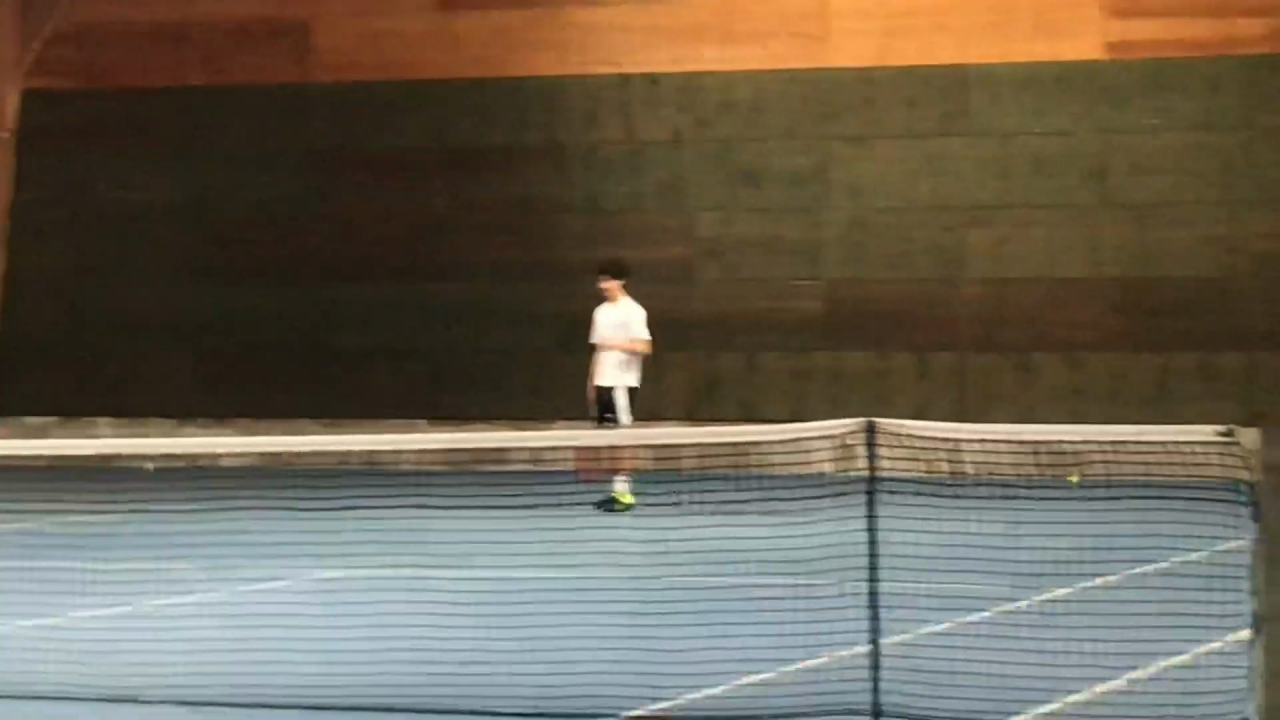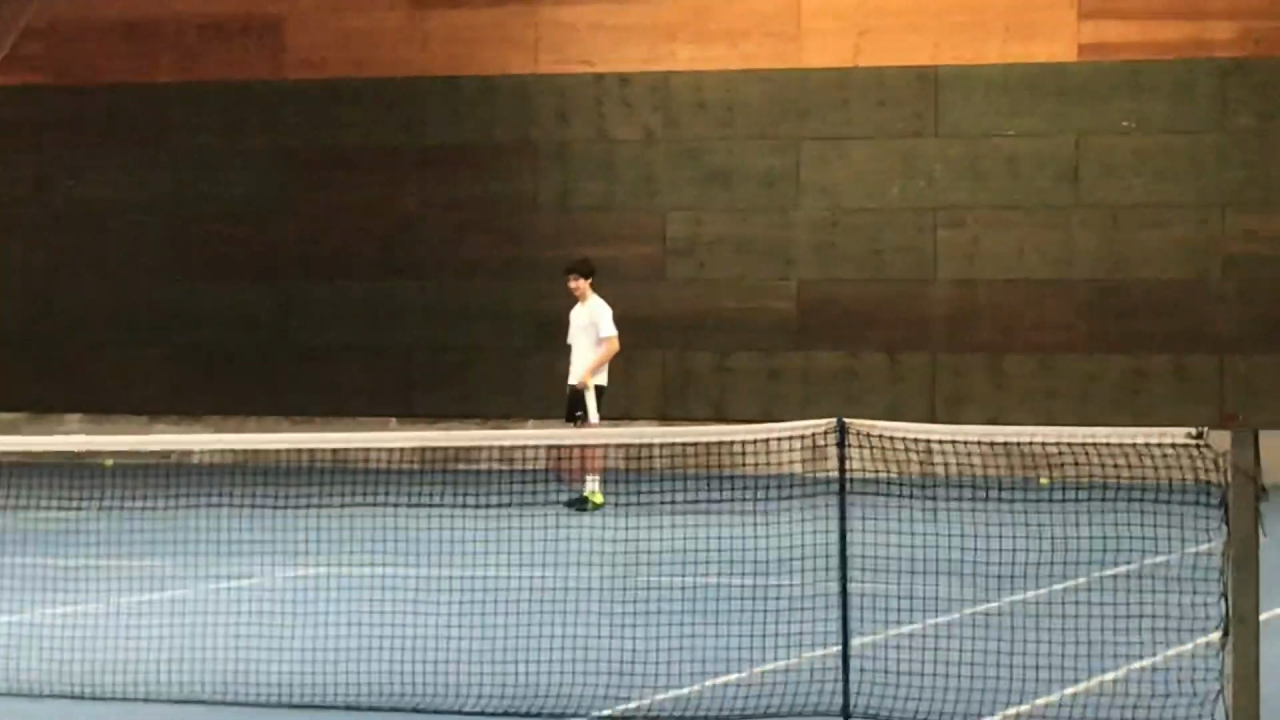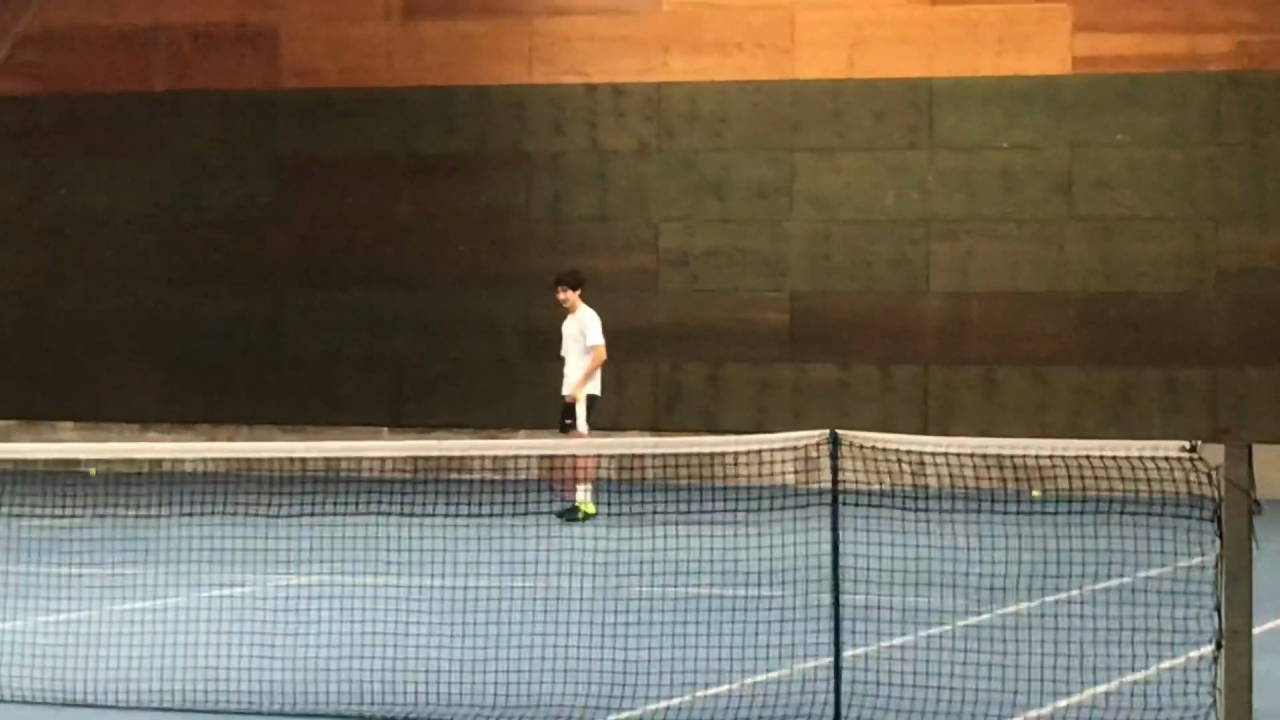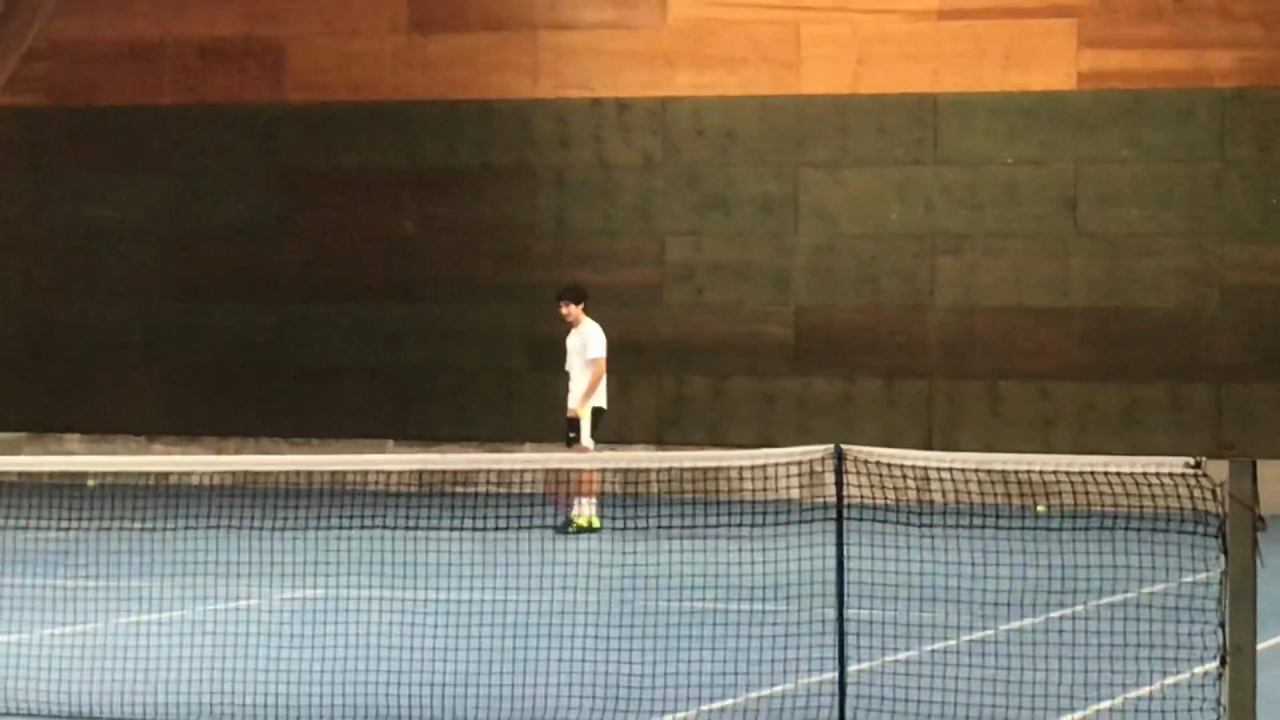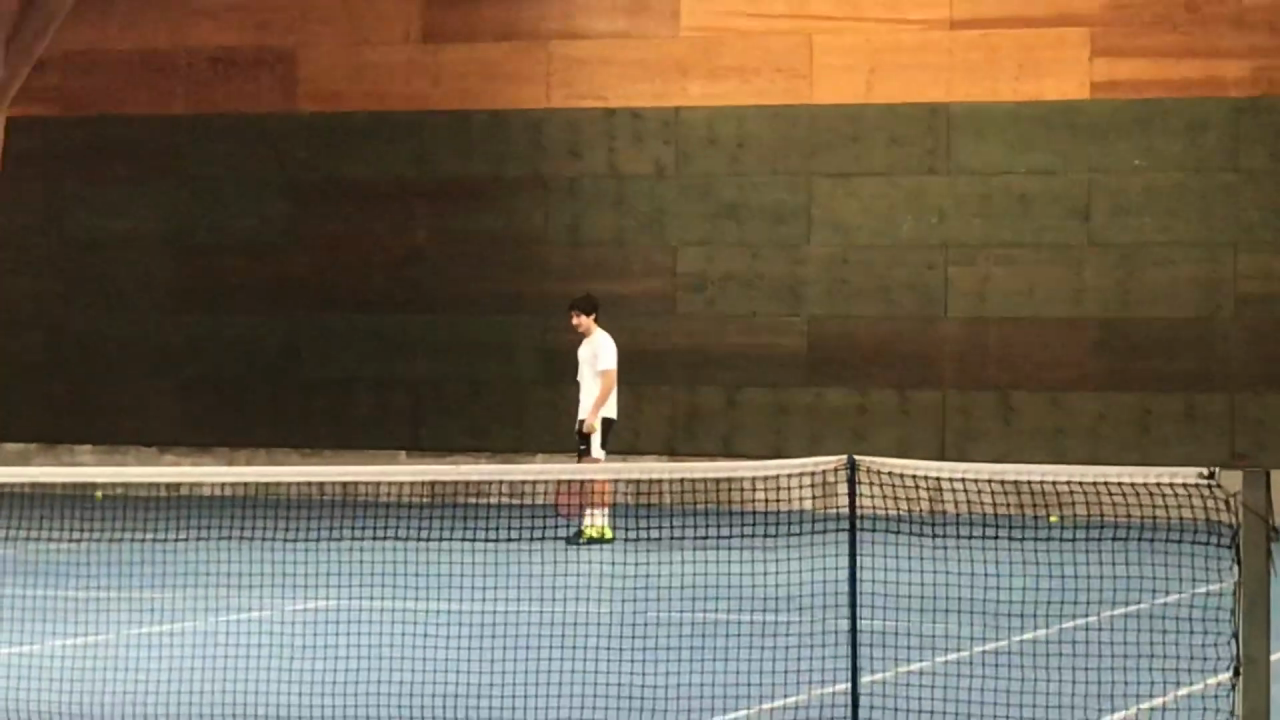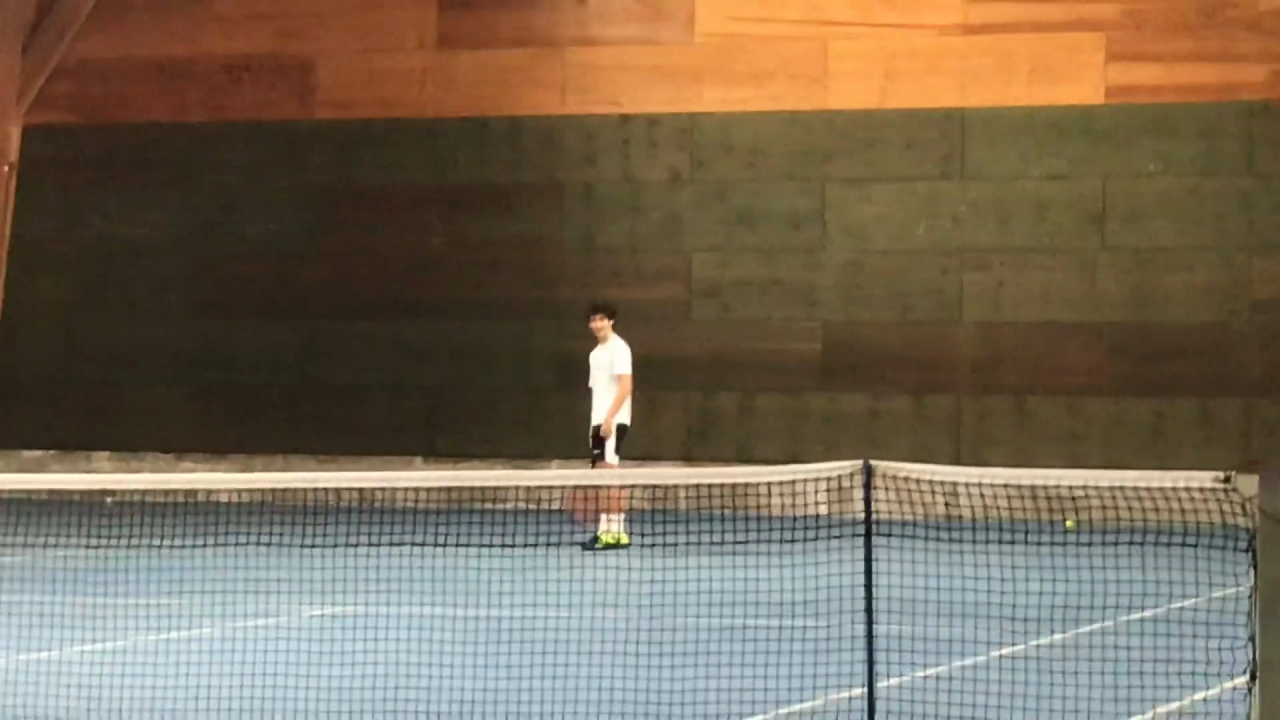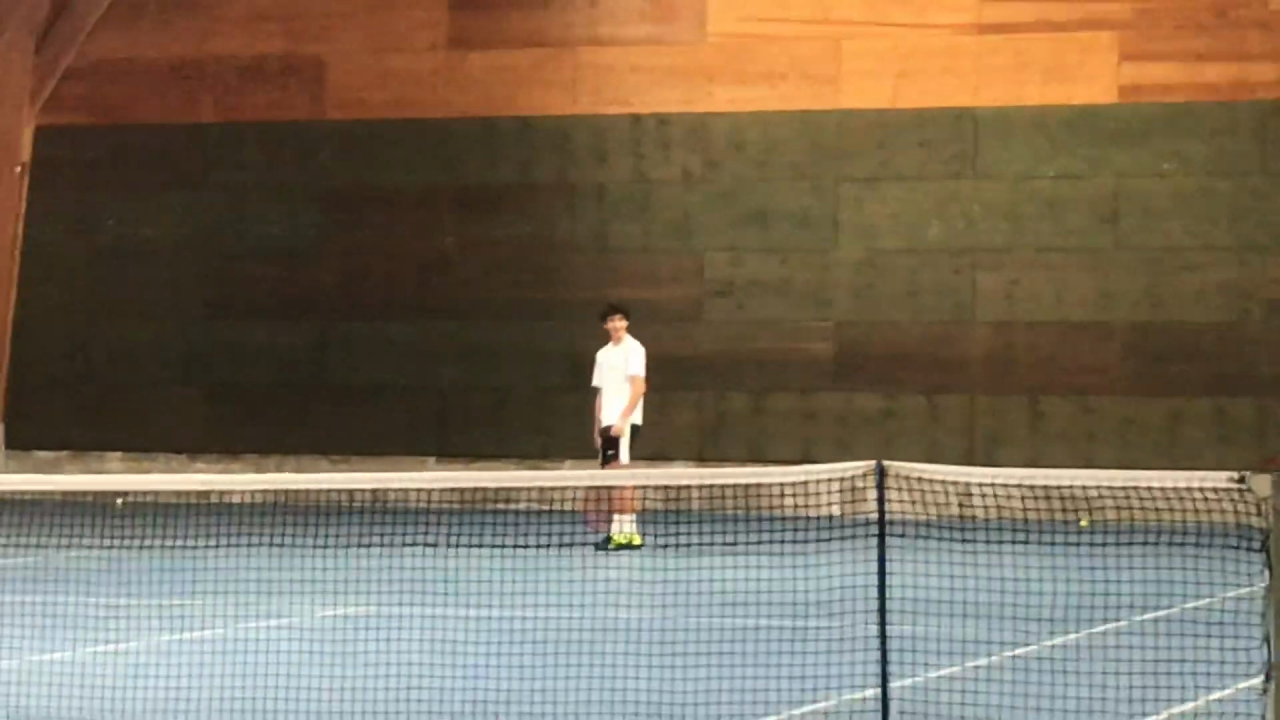
dt=0.2s
person 1, frame 1
left shoulder: (632, 311)
right shoulder: (600, 312)
left elbow: (644, 348)
left wrist: (618, 345)
right wrist: (592, 382)
left hip: (622, 383)
right hip: (603, 383)
left ankle: (623, 493)
right ankle: (618, 490)
person 1, frame 2
left shoulder: (599, 308)
right shoulder: (575, 311)
left elbow: (613, 346)
left wrist: (589, 372)
left hip: (591, 382)
right hip: (577, 381)
left ankle: (594, 492)
right ankle: (589, 490)
person 1, frame 3
left shoulder: (588, 317)
right shoulder: (568, 321)
left elbow: (600, 354)
left wrist: (579, 385)
right wrist: (569, 388)
left hip: (583, 391)
right hip: (570, 391)
left knee: (579, 442)
left ankle: (584, 502)
right ankle: (583, 501)
person 1, frame 4
left shoulder: (591, 331)
right shoulder: (572, 335)
left elbow: (599, 369)
left wrist: (582, 402)
right wrist: (574, 405)
left hip: (589, 404)
right hip: (576, 405)
left knee: (581, 456)
left ankle: (581, 515)
right ankle: (589, 516)
person 1, frame 5
left shoulder: (603, 342)
right shoulder: (584, 345)
left elbow: (609, 382)
left wrist: (593, 415)
right wrist: (583, 417)
left hip: (599, 416)
right hip: (587, 415)
left ankle: (591, 526)
right ankle: (602, 526)
person 1, frame 6
left shoulder: (619, 348)
right shoulder: (595, 353)
left elbow: (625, 387)
left wrist: (609, 418)
right wrist: (594, 425)
left hip: (613, 421)
right hip: (600, 421)
left knee: (605, 473)
left ankle: (607, 531)
right ankle: (617, 531)
person 1, frame 7
left shoulder: (633, 348)
right shoulder: (602, 353)
left elbow: (639, 387)
left wrist: (622, 419)
right wrist: (597, 427)
left hip: (625, 422)
right hip: (608, 422)
left ankle: (620, 532)
right ankle: (629, 532)
